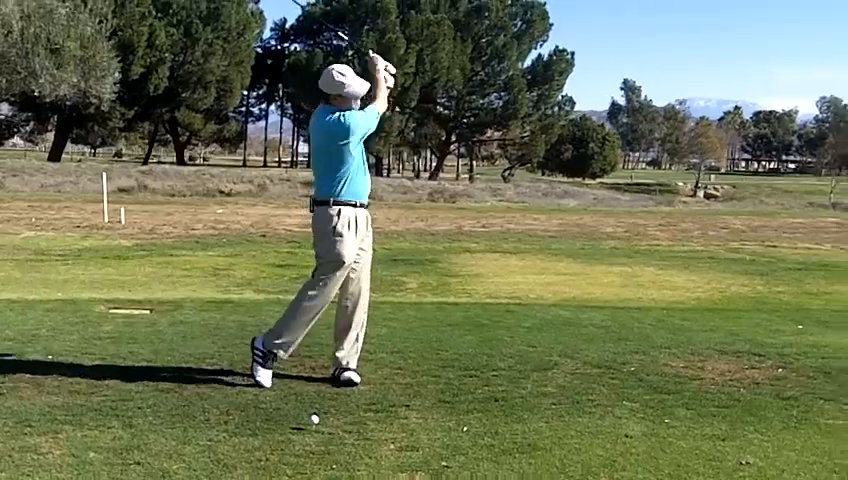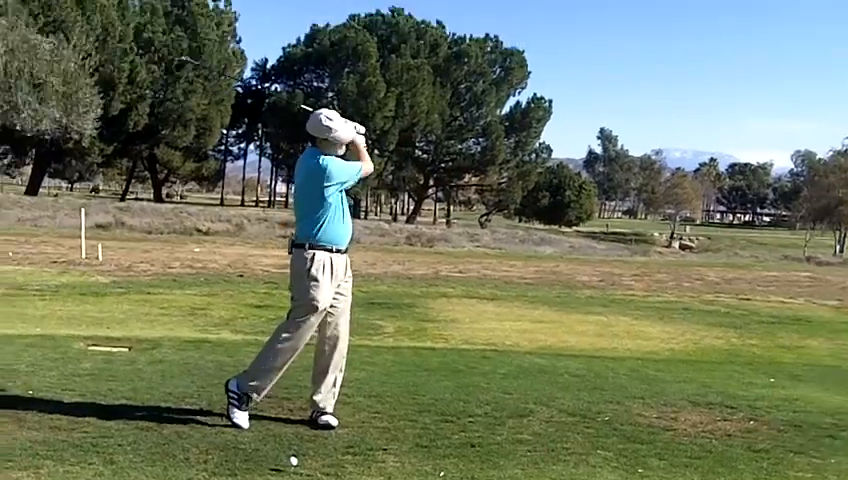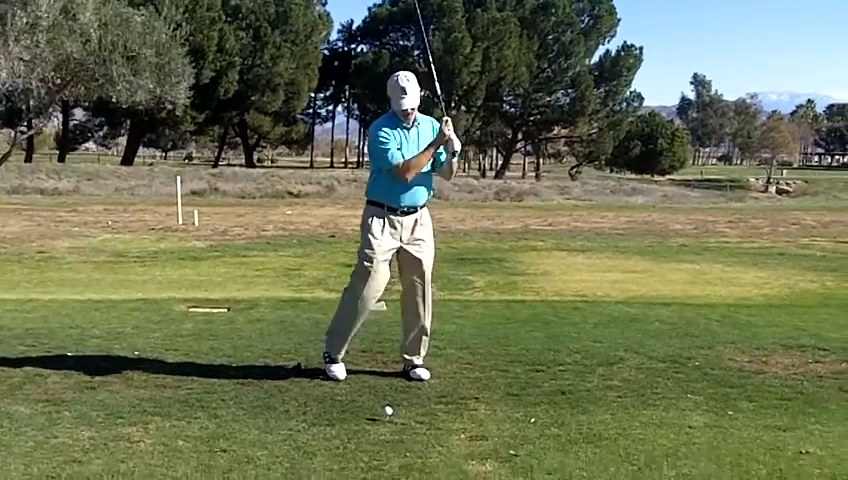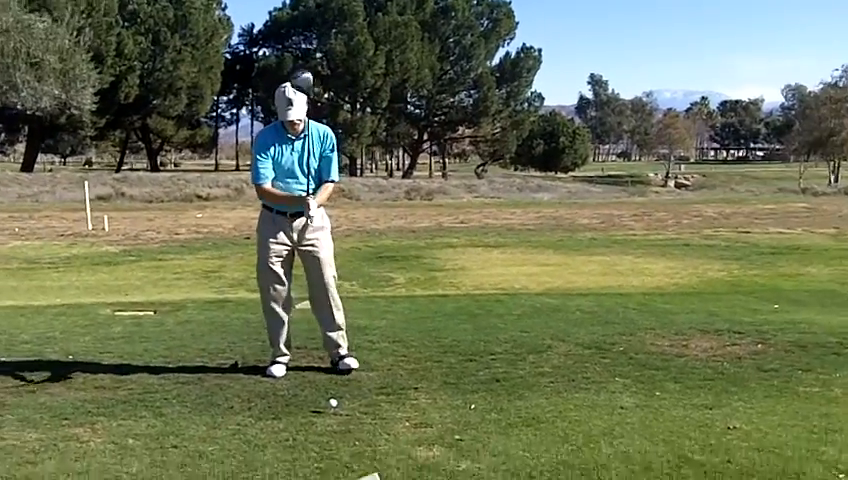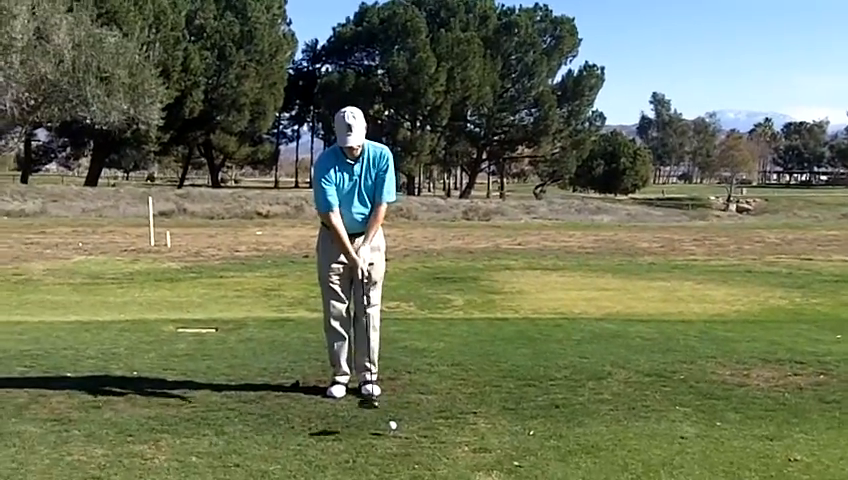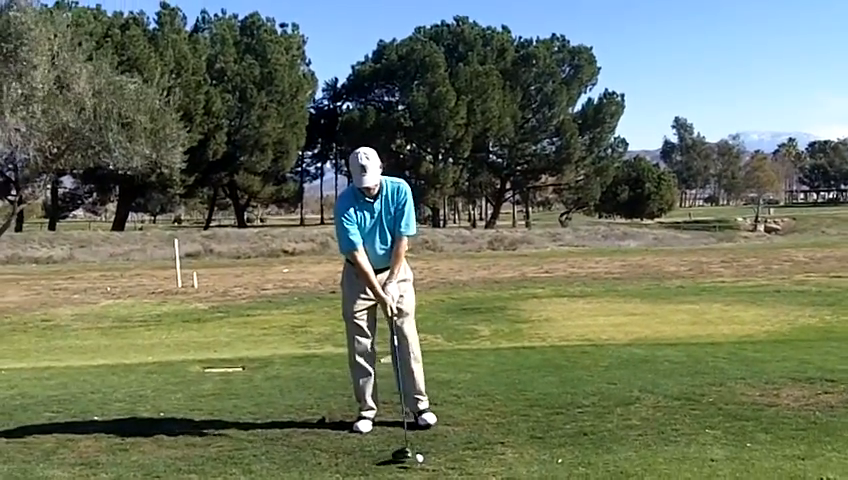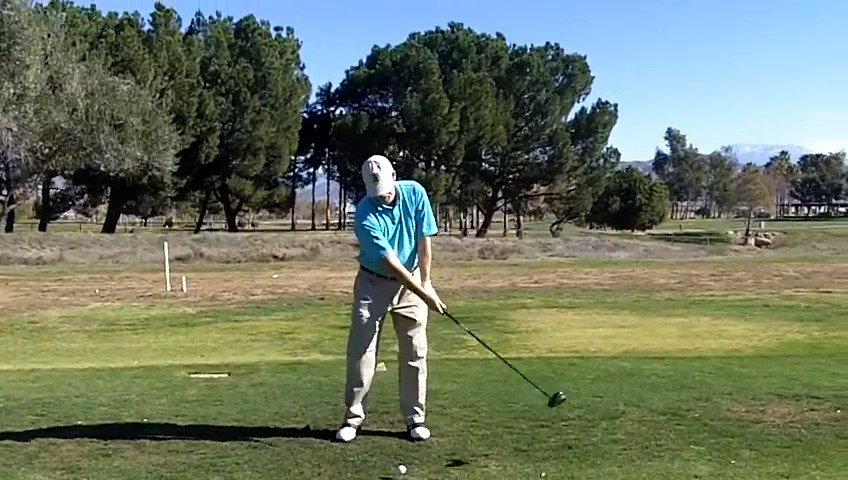
dt=0.5s
person 1, frame 1
left shoulder: (331, 112)
right shoulder: (343, 123)
left elbow: (370, 113)
right elbow: (375, 109)
left wrist: (382, 86)
right wrist: (379, 72)
left hip: (356, 215)
right hip: (339, 216)
left knee: (357, 294)
right knee: (322, 288)
left ankle: (345, 363)
right ankle: (269, 348)
person 1, frame 2
left shoulder: (319, 158)
right shoulder: (323, 166)
left elbow: (354, 167)
right elbow: (367, 167)
left wrist: (352, 136)
right wrist: (356, 142)
left hip: (337, 260)
right hip: (317, 261)
left knee: (336, 337)
right knee: (297, 331)
left ankle: (322, 406)
right ankle: (243, 388)
person 1, frame 3
left shoulder: (432, 125)
right shoulder: (381, 130)
left elbow: (447, 174)
right elbow: (403, 173)
left wrist: (453, 151)
right wrist: (435, 143)
left hip: (418, 219)
right hip: (382, 218)
left knee: (419, 292)
right knee: (366, 286)
left ankle: (413, 359)
right ankle: (333, 352)
person 1, frame 4
left shoulder: (325, 135)
right shoulder: (265, 139)
left elbow: (329, 183)
right elbow: (262, 189)
left wrist: (313, 204)
right wrist: (295, 199)
left hip: (314, 220)
right hip: (275, 221)
left knee: (325, 284)
right knee: (274, 290)
left ankle: (338, 350)
right ankle: (280, 354)
person 1, frame 5
left shoulder: (382, 155)
right shoulder: (325, 162)
left elbow: (381, 206)
right elbow: (331, 215)
left wrist: (365, 245)
right wrist: (351, 255)
left hip: (369, 239)
right hip: (334, 241)
left knee: (368, 308)
right knee: (335, 310)
left ankle: (368, 374)
right ankle: (340, 375)
person 1, frame 6
left shoulder: (400, 190)
right shoulder: (345, 203)
left elbow: (402, 240)
right elbow: (356, 253)
left wrist: (392, 283)
right wrist: (380, 294)
left hip: (396, 272)
right hip: (359, 276)
left knee: (407, 340)
right knee: (360, 346)
left ankle: (419, 405)
right ankle: (367, 410)
person 1, frame 7
left shoulder: (415, 192)
right shoulder: (365, 214)
left elbow: (424, 240)
right elbow: (389, 260)
left wrist: (426, 282)
right wrist: (423, 294)
left hip: (412, 280)
right hip: (373, 283)
left knee: (414, 353)
right knee: (361, 352)
left ankle: (414, 418)
right ankle: (353, 417)
